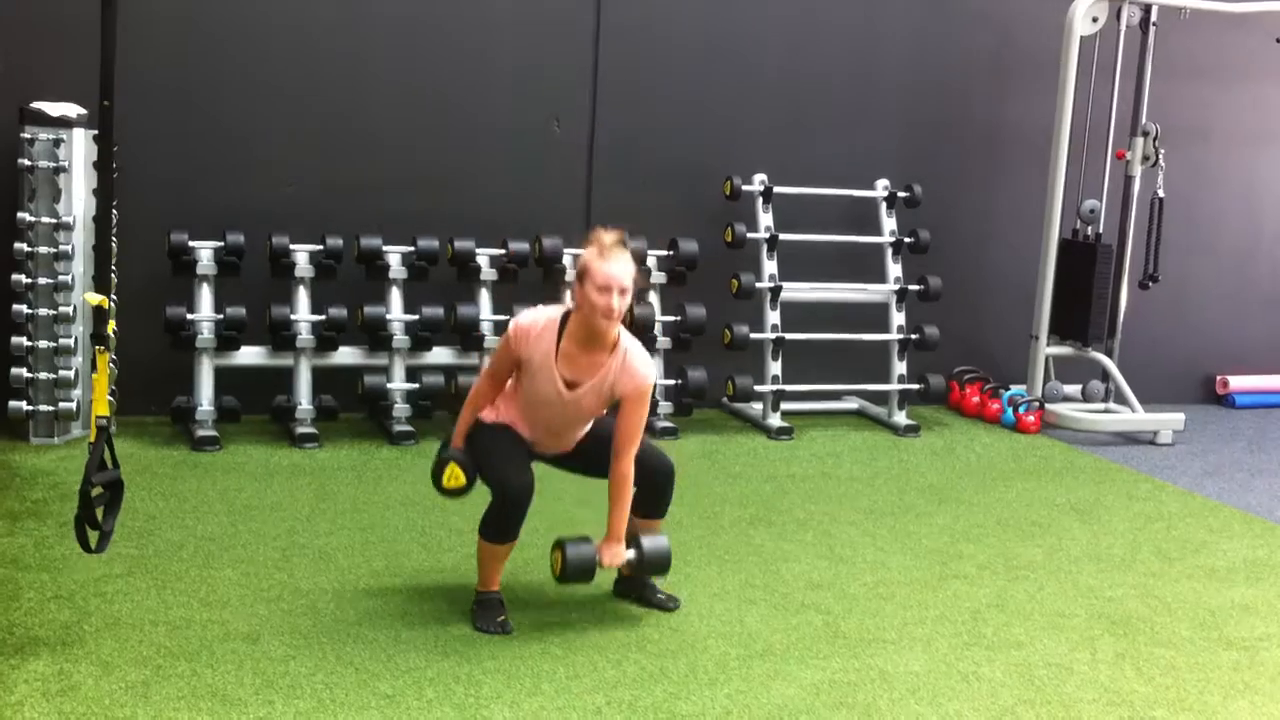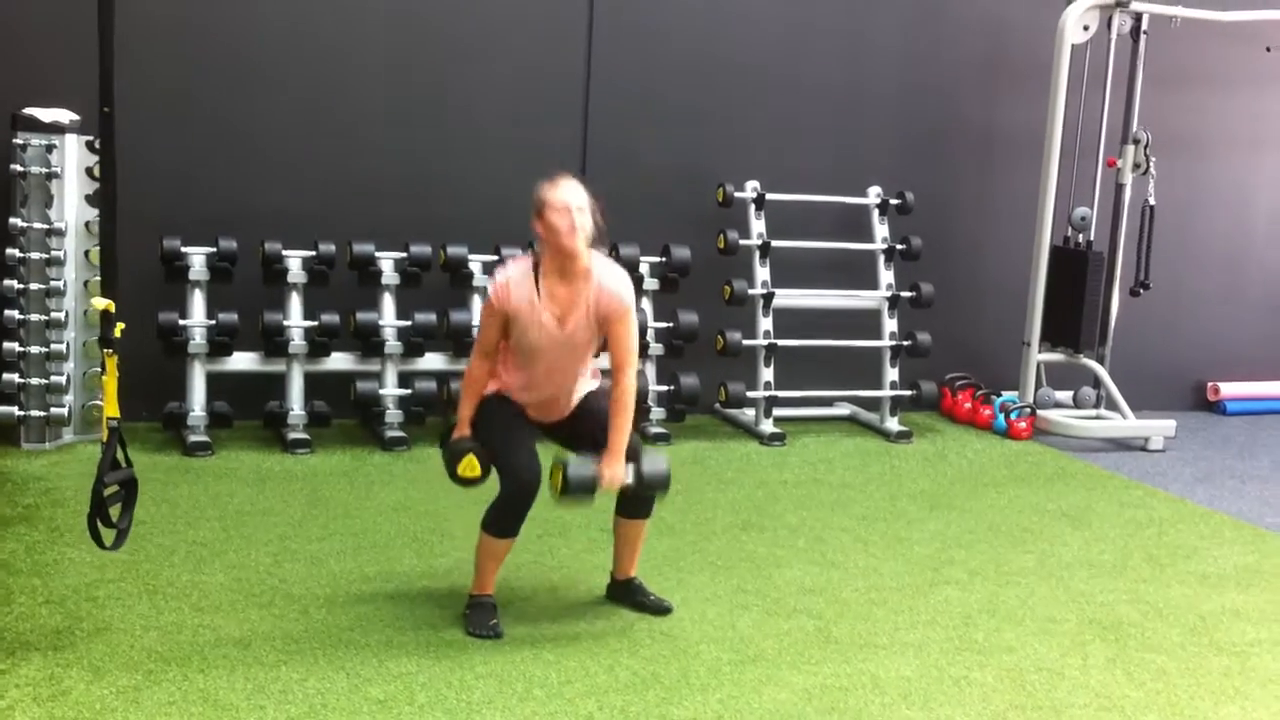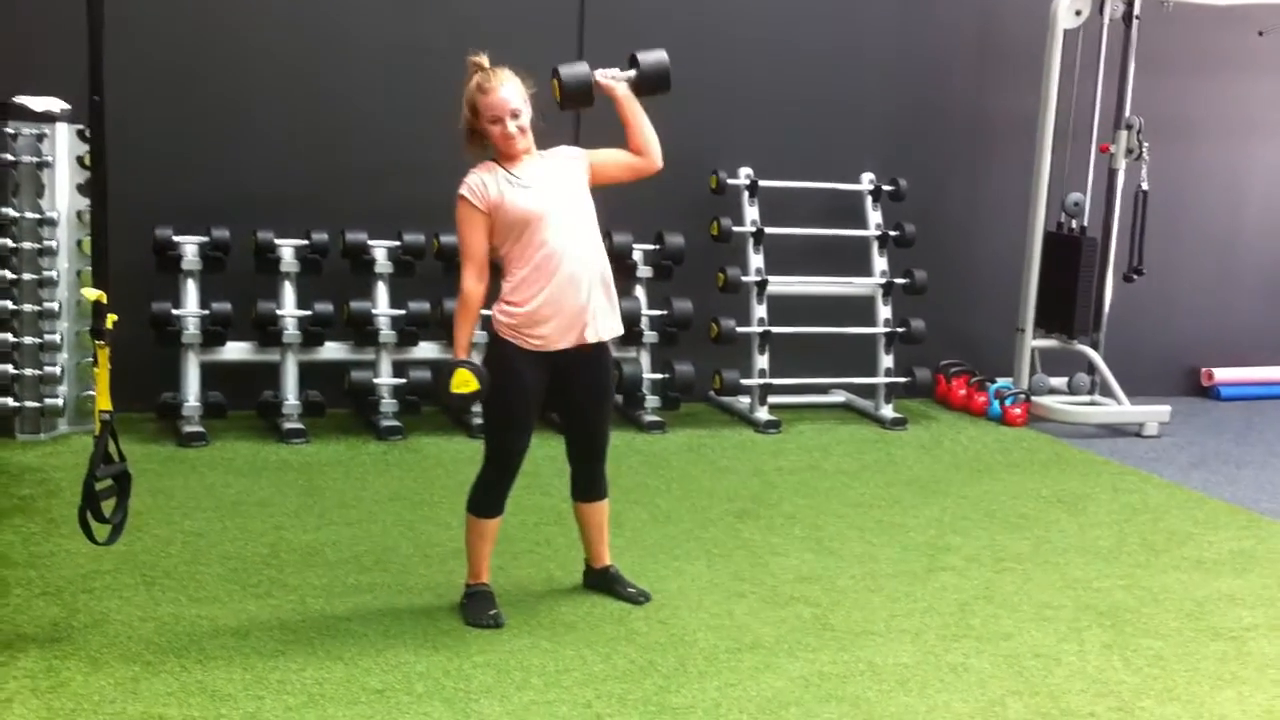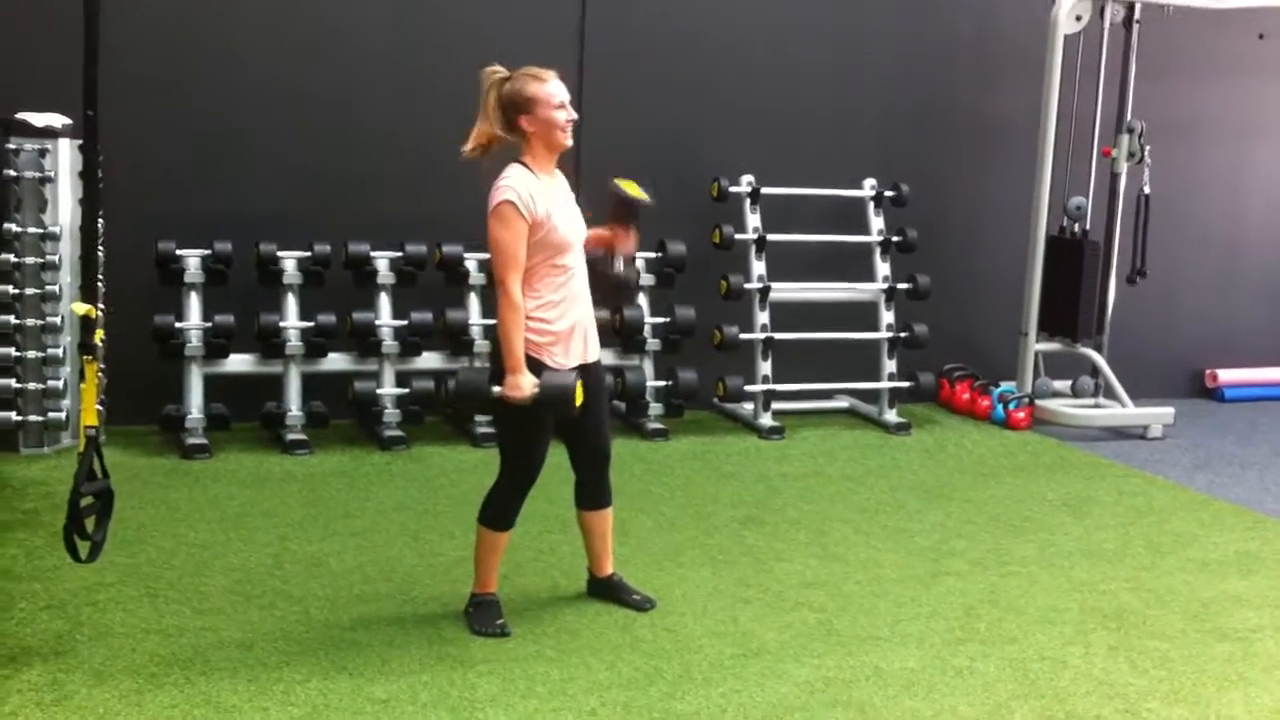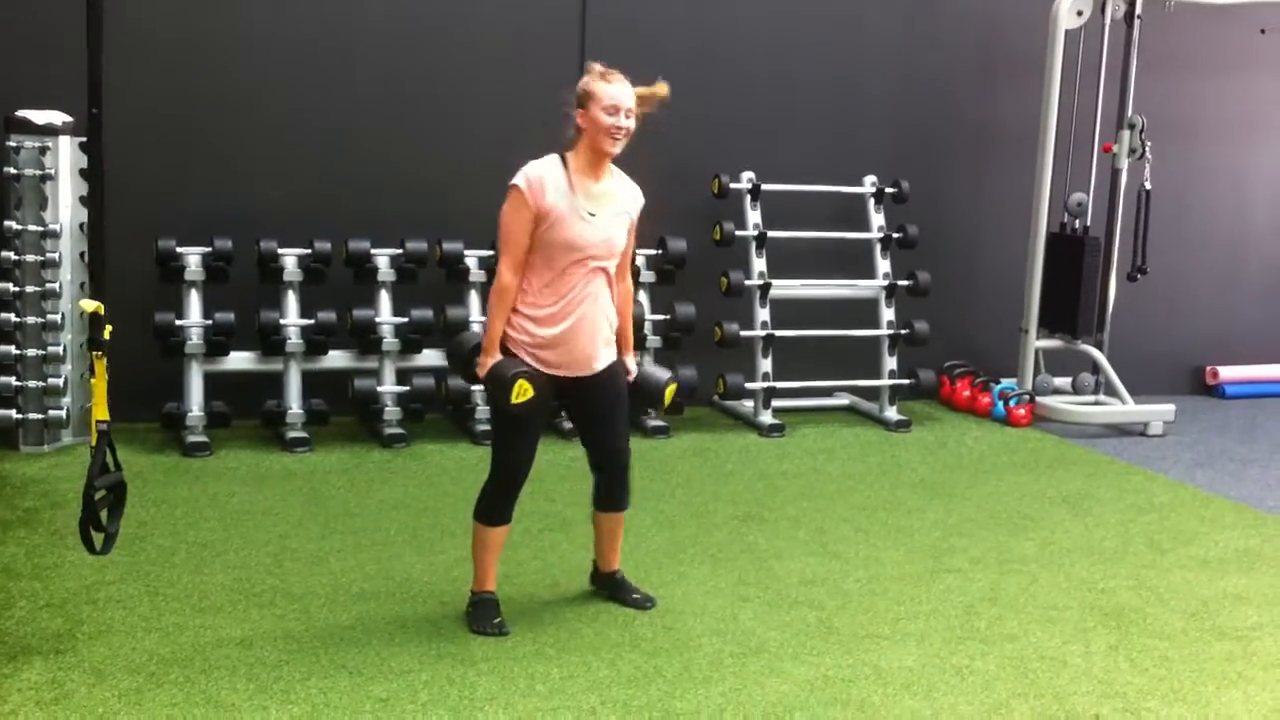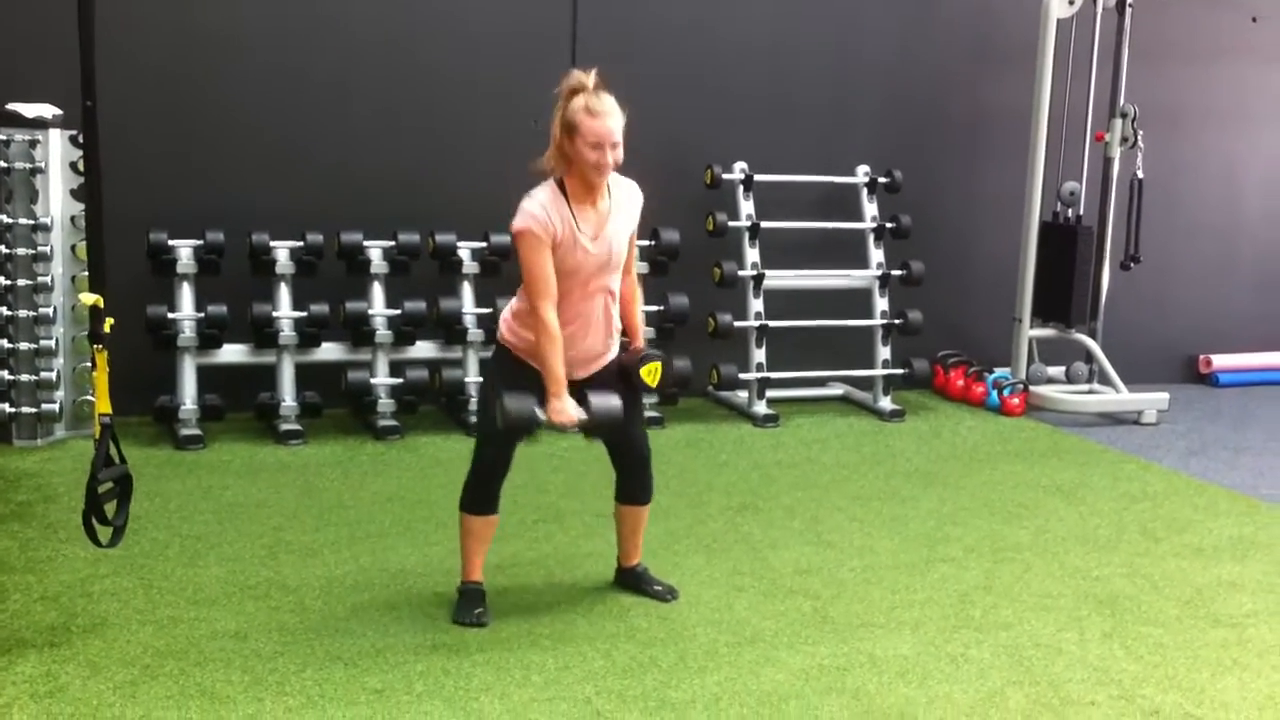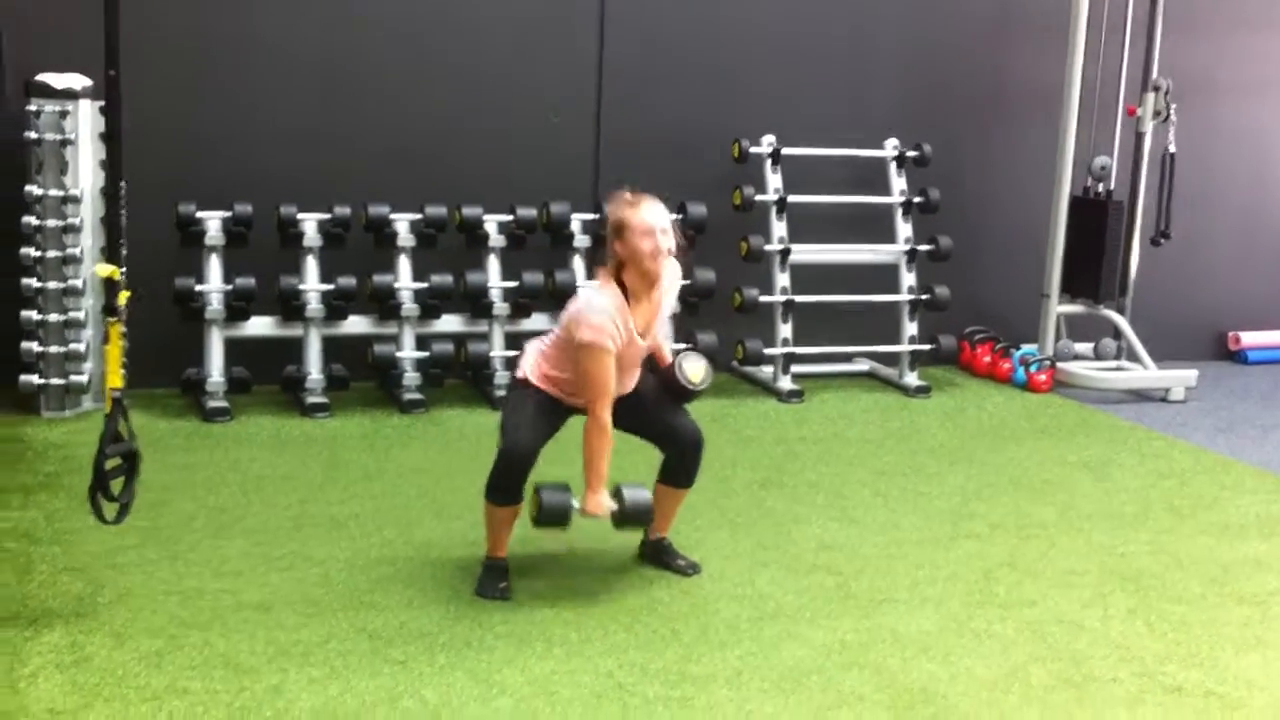
dt=0.7s
person 1, frame 1
left shoulder: (635, 365)
right shoulder: (530, 328)
left elbow: (623, 462)
right elbow: (491, 381)
left wrist: (615, 539)
right wrist: (459, 441)
left hip: (576, 435)
right hip: (505, 428)
left knee: (658, 472)
right knee: (514, 488)
left ankle: (632, 578)
right ankle: (487, 594)
person 1, frame 2
left shoulder: (611, 284)
right shoulder: (509, 282)
left elbow: (625, 374)
right elbow: (482, 359)
left wrist: (615, 453)
right wrist: (463, 425)
left hip: (575, 397)
right hip: (511, 399)
right knee: (521, 483)
left ankle: (624, 580)
right ankle: (480, 598)
person 1, frame 3
left shoulder: (568, 161)
right shoulder: (480, 186)
left elbow: (648, 160)
right elbow: (472, 278)
left wrist: (620, 95)
right wrist: (459, 354)
left hip: (588, 340)
right hip: (522, 346)
left knee: (590, 458)
right knee: (501, 466)
left ankle: (599, 567)
right ankle: (477, 587)
person 1, frame 4
left shoulder: (557, 178)
right shoulder: (514, 190)
right elbow: (509, 286)
left wrist: (608, 238)
right wrist: (515, 370)
left hip: (580, 352)
right hip: (535, 359)
left knee: (595, 464)
right knee: (518, 477)
left ankle: (603, 575)
right ankle: (483, 595)
person 1, frame 5
left shoulder: (629, 194)
right shoulder: (536, 181)
right elbow: (508, 272)
left wrist: (628, 351)
right wrist: (490, 349)
left hip: (597, 359)
right hip: (530, 357)
left knee: (615, 466)
right knee: (508, 475)
left ankle: (607, 572)
right ankle: (483, 594)
person 1, frame 6
left shoulder: (628, 196)
right shoulder: (538, 214)
right elbow: (544, 313)
left wrist: (639, 343)
right wrist: (555, 394)
left hip: (600, 356)
right hip: (526, 355)
left knee: (636, 456)
right knee: (492, 459)
left ankle: (630, 567)
right ankle: (472, 584)
person 1, frame 7
left shoulder: (669, 276)
right shoulder: (599, 309)
right elbow: (599, 413)
left wrist: (669, 366)
right wrist: (595, 489)
left hip: (621, 381)
right hip: (546, 385)
left knee: (687, 440)
right knee: (516, 454)
left ankle: (655, 541)
right ankle: (496, 560)
